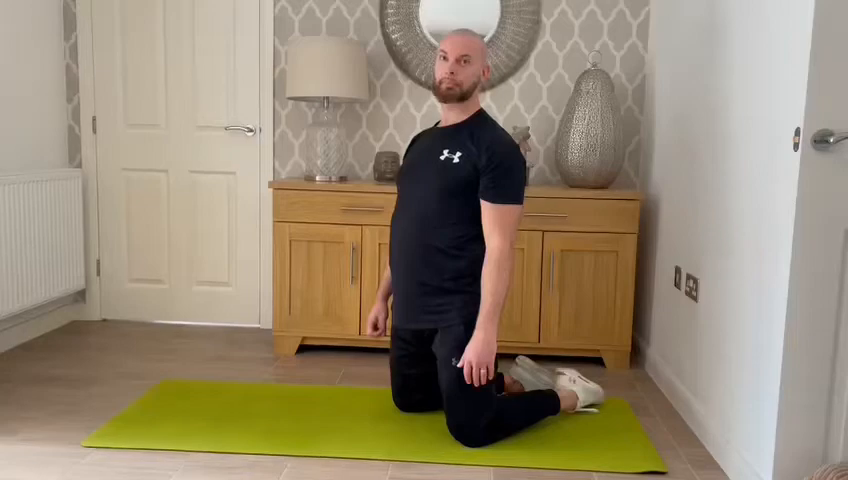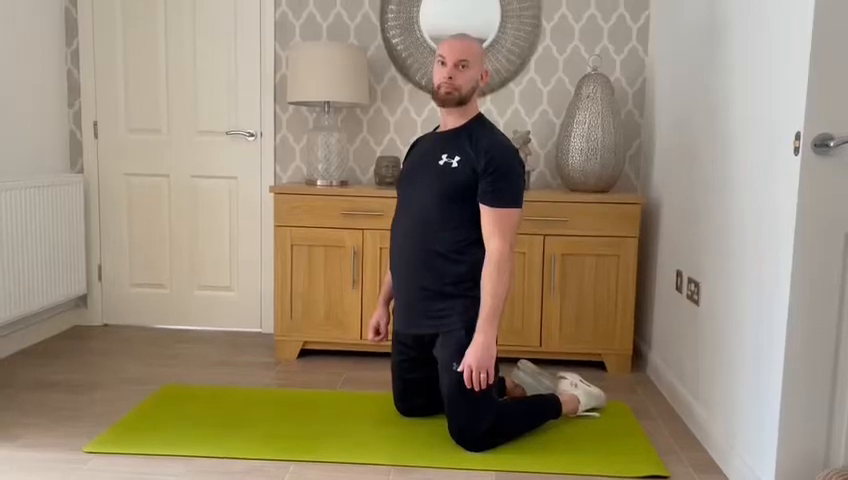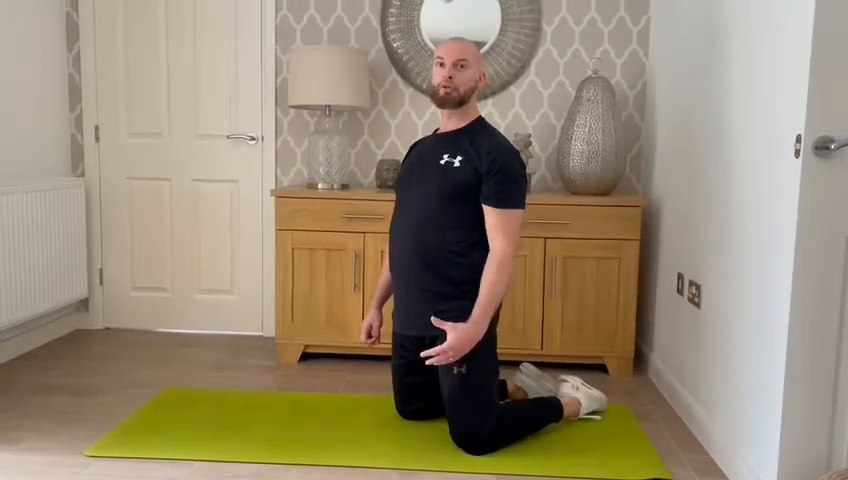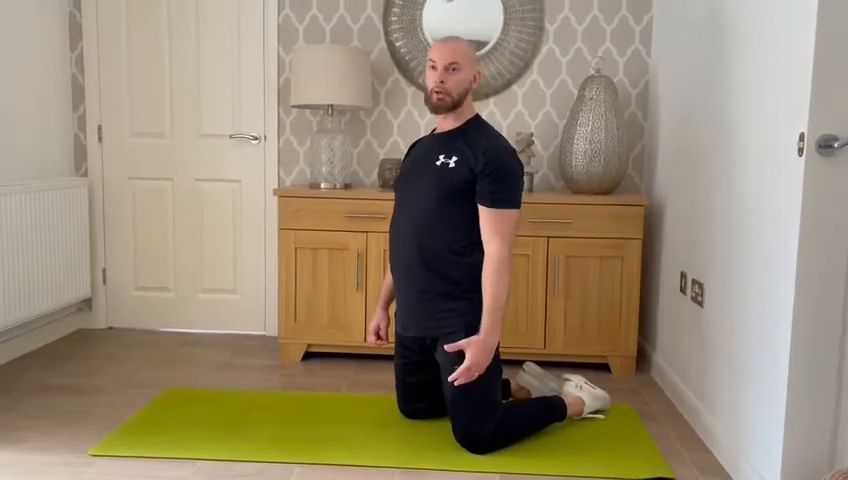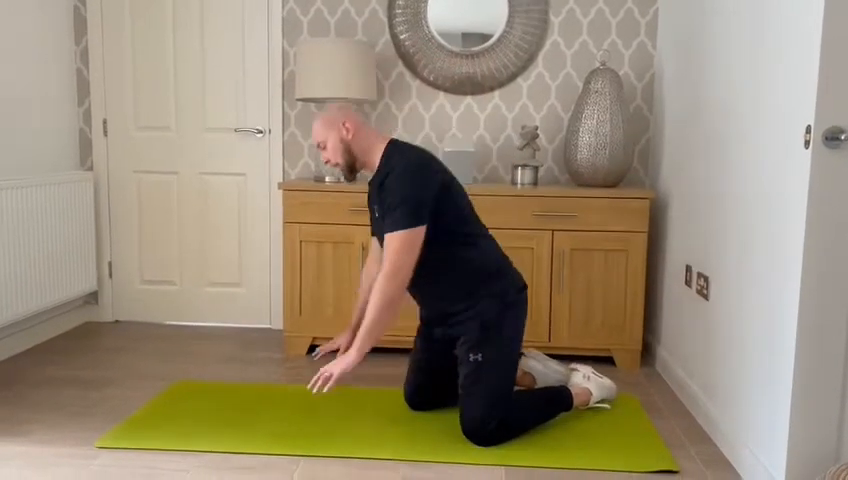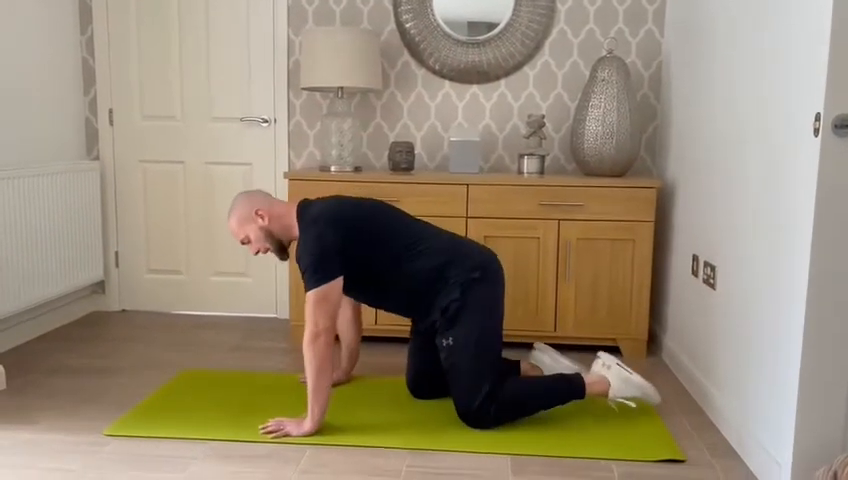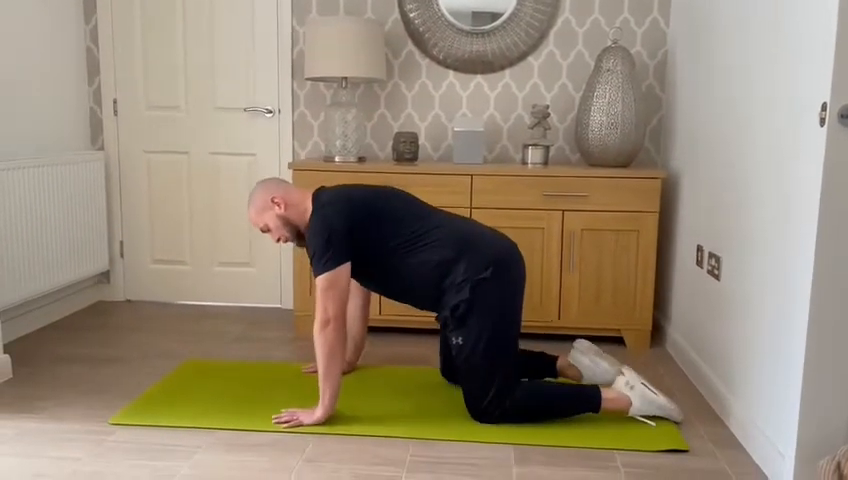
dt=0.7s
person 1, frame 1
left shoulder: (495, 147)
right shoulder: (422, 142)
left elbow: (499, 247)
left wrist: (485, 331)
right wrist: (383, 296)
left hip: (459, 314)
right hip: (410, 309)
left knee: (471, 429)
right knee: (410, 399)
left ankle: (566, 395)
right ankle: (507, 383)
person 1, frame 2
left shoulder: (493, 151)
right shoulder: (421, 147)
left elbow: (498, 250)
left wrist: (485, 336)
right wrist: (384, 302)
left hip: (459, 317)
right hip: (411, 314)
left knee: (472, 434)
right knee: (410, 404)
left ankle: (567, 399)
right ankle: (508, 387)
person 1, frame 3
left shoulder: (494, 153)
right shoulder: (420, 150)
left elbow: (503, 250)
left wrist: (475, 327)
right wrist: (376, 304)
left hip: (458, 318)
right hip: (410, 316)
left knee: (474, 436)
right knee: (412, 407)
left ankle: (569, 402)
right ankle: (510, 388)
person 1, frame 4
left shoulder: (491, 152)
right shoulder: (419, 149)
left elbow: (497, 251)
left wrist: (488, 335)
right wrist: (383, 305)
left hip: (460, 320)
right hip: (413, 318)
left knee: (476, 436)
right knee: (414, 407)
left ankle: (573, 401)
right ankle: (516, 388)
person 1, frame 5
left shoulder: (406, 172)
right shoulder: (381, 182)
left elbow: (395, 273)
right elbow: (378, 264)
left wrist: (357, 352)
right wrist: (351, 331)
left hip: (488, 307)
right hip: (443, 311)
left knee: (481, 428)
right knee: (419, 398)
left ankle: (580, 391)
right ankle: (520, 370)
person 1, frame 6
left shoulder: (316, 235)
right shoulder: (323, 222)
left elbow: (318, 334)
right elbow: (347, 301)
left wrist: (311, 421)
right wrist: (345, 369)
left hip: (468, 285)
right hip: (448, 289)
left knee: (479, 408)
right knee: (423, 385)
left ankle: (601, 380)
right ankle: (534, 366)
person 1, frame 7
left shoulder: (323, 222)
right shoulder: (342, 209)
left elbow: (329, 321)
right elbow: (358, 294)
left wrist: (323, 409)
right wrist: (349, 360)
left hip: (481, 278)
right hip: (488, 265)
left knee: (489, 404)
right knee: (456, 369)
left ankle: (620, 396)
right ankle: (570, 365)
